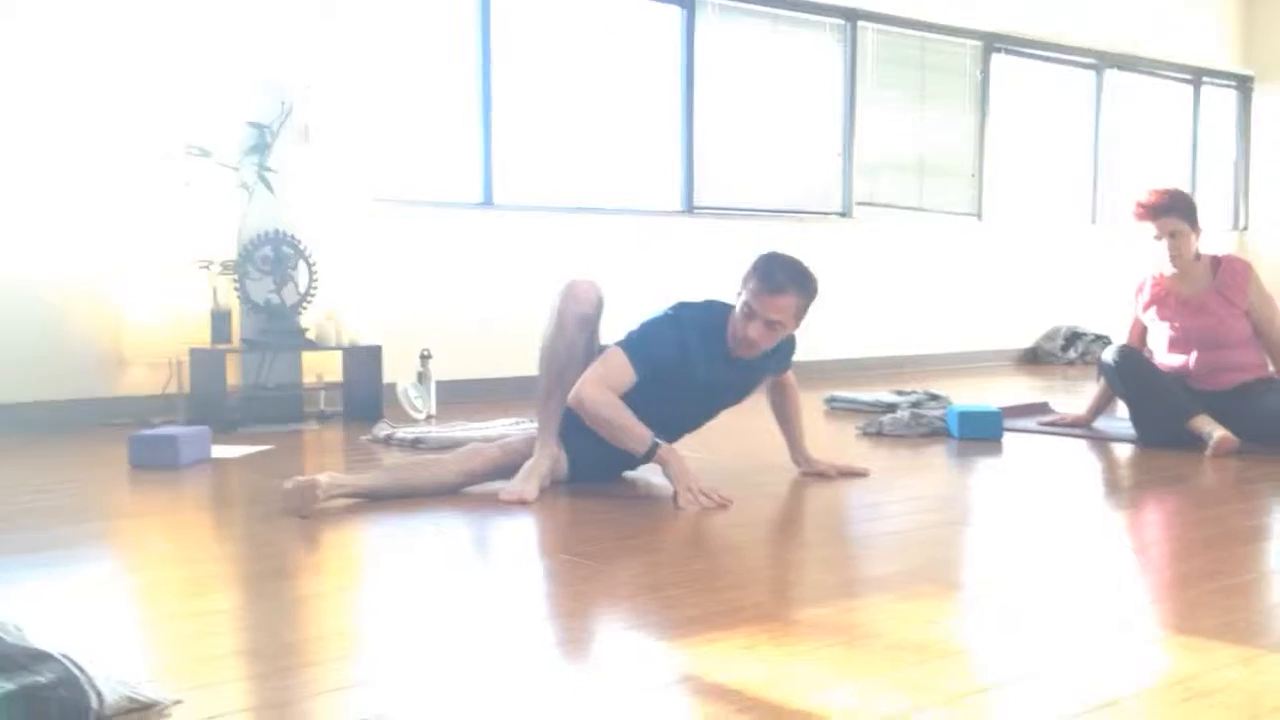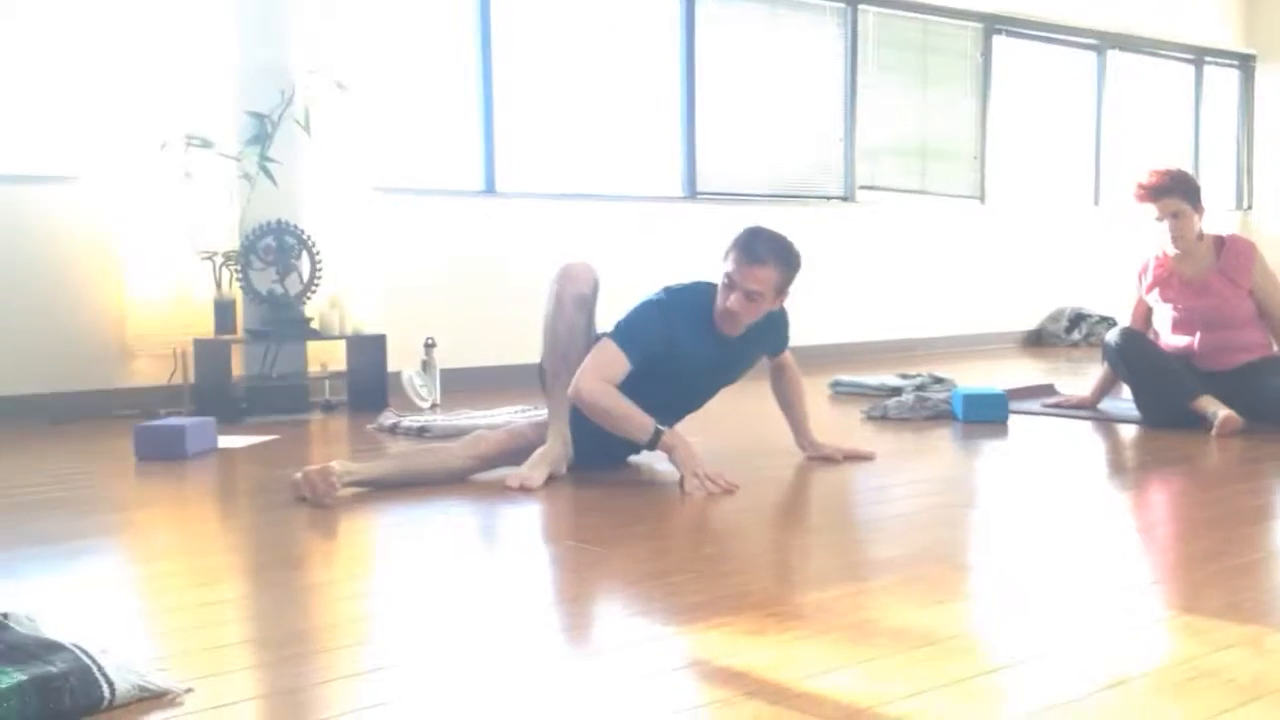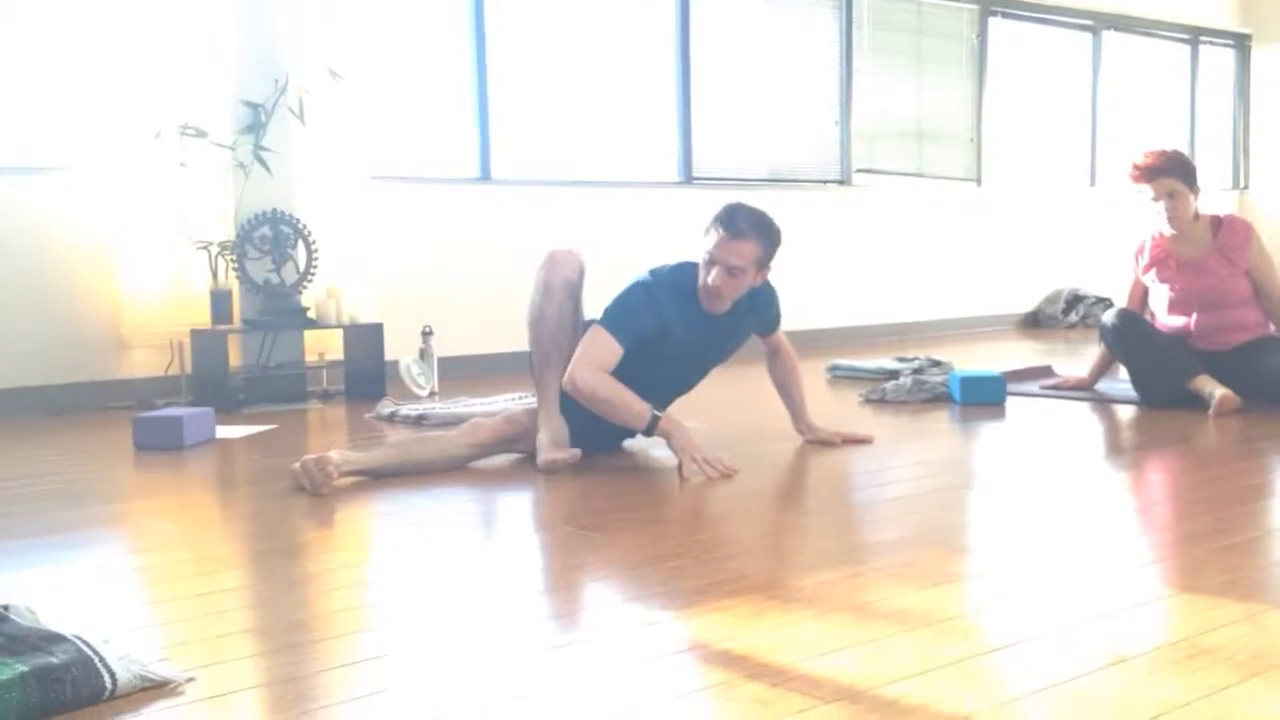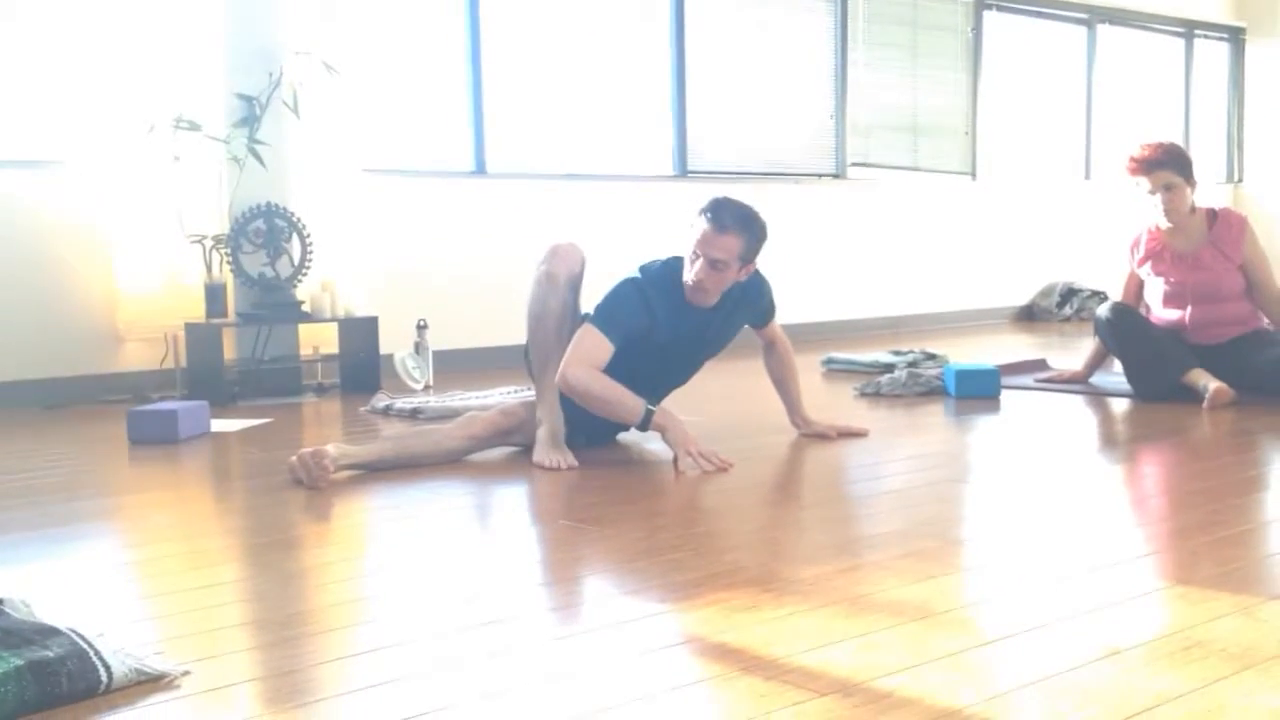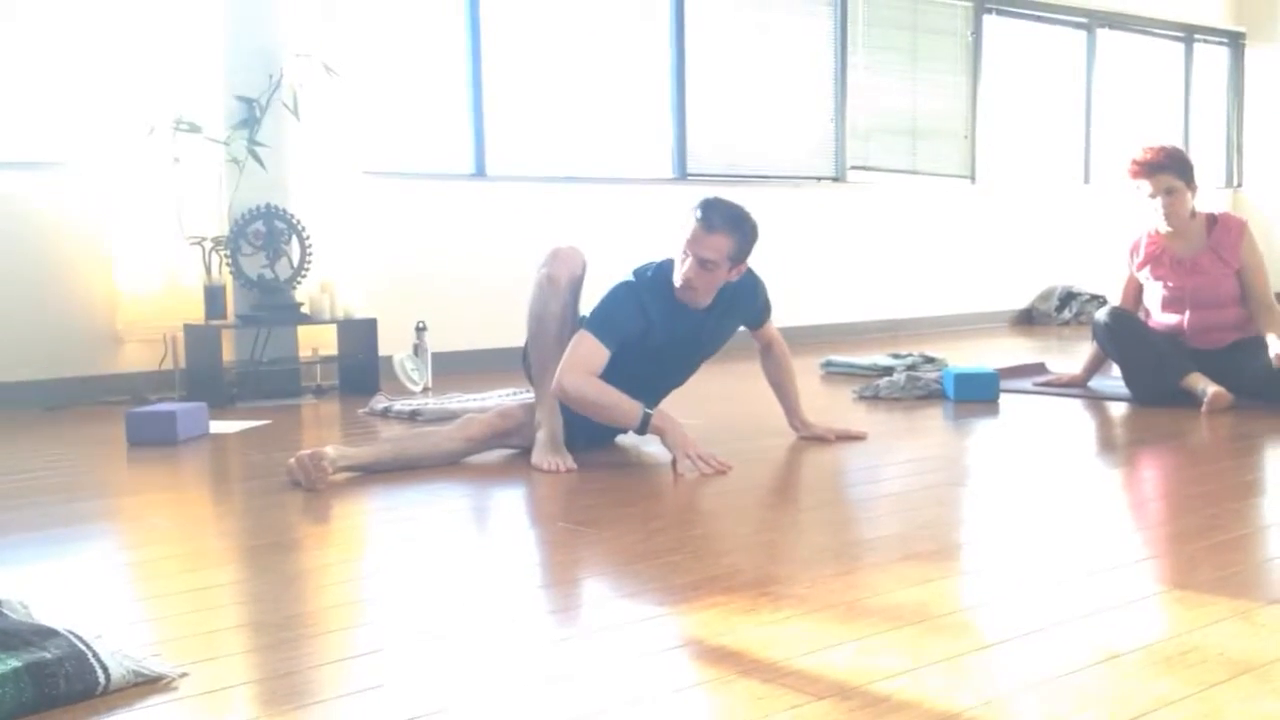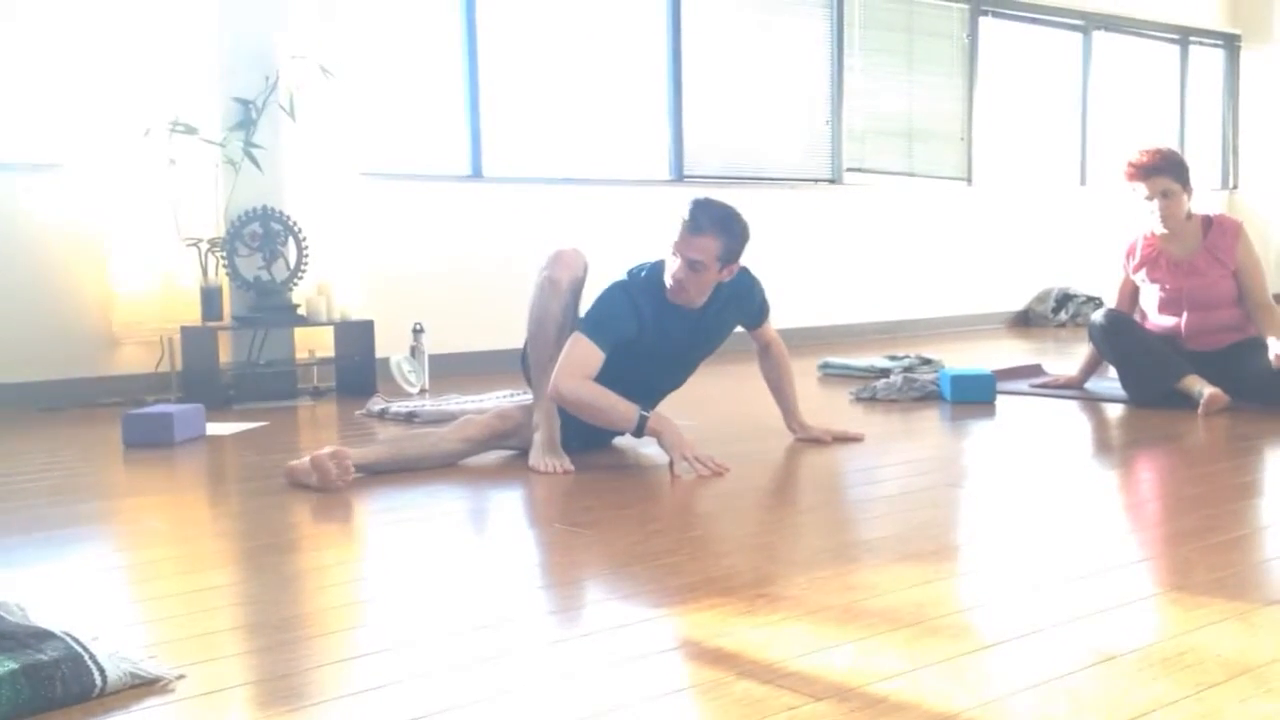
dt=0.3s
person 1, frame 1
left shoulder: (776, 345)
right shoulder: (682, 327)
left elbow: (783, 385)
right elbow: (587, 394)
left wrist: (803, 457)
right wrist: (669, 457)
left hip: (619, 455)
right hip: (585, 422)
left knee: (491, 461)
person 1, frame 2
left shoulder: (770, 322)
right shoulder: (669, 310)
left elbow: (783, 368)
right elbow: (588, 389)
left wrist: (808, 442)
right wrist: (673, 442)
left hip: (620, 441)
right hip: (586, 406)
left knee: (499, 446)
left ankle: (349, 472)
right ankle: (557, 442)
person 1, frame 3
left shoulder: (758, 300)
right shoulder: (654, 292)
left elbow: (779, 350)
right elbow: (582, 377)
left wrist: (805, 425)
right wrist: (671, 428)
left hip: (612, 425)
right hip: (577, 394)
left knee: (494, 435)
left ankle: (347, 461)
right ankle: (547, 425)
person 1, frame 4
left shoulder: (750, 292)
right shoulder: (643, 290)
left elbow: (775, 343)
right elbow: (575, 375)
left wrist: (802, 419)
right wrist: (665, 422)
left hip: (610, 417)
right hip: (569, 386)
left knee: (494, 427)
left ankle: (345, 456)
right ankle: (550, 422)
person 1, frame 5
left shoulder: (745, 291)
right shoulder: (637, 294)
left elbow: (771, 344)
right elbow: (572, 381)
left wrist: (800, 421)
right wrist: (664, 424)
left hip: (608, 419)
right hip: (567, 388)
left knee: (493, 428)
left ankle: (343, 457)
right ankle: (548, 426)
person 1, frame 6
left shoulder: (740, 291)
right shoulder: (631, 295)
left elbow: (770, 345)
right elbow: (568, 384)
left wrist: (797, 423)
right wrist: (660, 426)
left hip: (607, 419)
right hip: (561, 389)
left knee: (492, 430)
left ankle: (346, 462)
right ankle: (545, 428)
person 2, frame 1
left shoulder: (1237, 274)
right shoulder: (1148, 291)
right elbow: (1123, 367)
right wrist: (1089, 415)
left hip: (1243, 396)
right hip: (1178, 401)
right knee: (1114, 356)
right ankle: (1207, 430)
person 2, frame 2
left shoulder: (1241, 254)
right shoulder: (1151, 272)
right elbow: (1126, 348)
right wrist: (1093, 397)
left hip: (1248, 376)
right hip: (1182, 382)
right knee: (1117, 339)
right ankle: (1212, 409)
person 2, frame 3
left shoulder: (1237, 234)
right shoulder: (1147, 253)
right elbow: (1122, 328)
right wrist: (1091, 378)
left hip: (1246, 355)
right hip: (1177, 361)
right knee: (1114, 320)
right ankle: (1209, 389)
person 2, frame 4
left shoulder: (1232, 227)
right shoulder: (1143, 246)
right elbow: (1118, 321)
right wrist: (1085, 371)
left hip: (1239, 348)
right hip: (1172, 354)
right knee: (1109, 314)
right ankle: (1204, 382)
person 2, frame 5
left shoulder: (1232, 232)
right shoulder: (1142, 250)
right elbow: (1115, 327)
right wrist: (1084, 374)
left hip: (1235, 353)
right hip: (1170, 358)
right knee: (1107, 319)
right ankle: (1202, 387)
person 2, frame 6
left shoulder: (1228, 234)
right shoulder: (1138, 252)
right elbow: (1111, 329)
right wrist: (1080, 376)
left hip: (1232, 355)
right hip: (1164, 362)
right knee: (1102, 321)
right ankle: (1198, 388)
